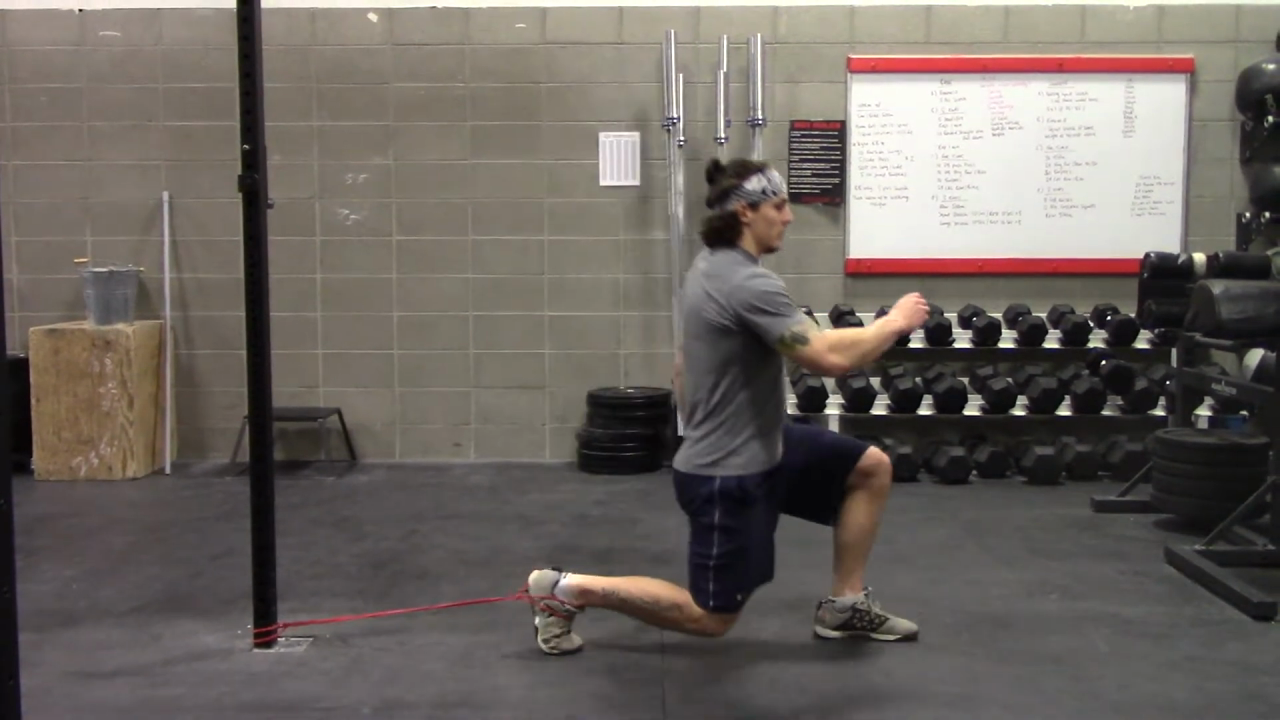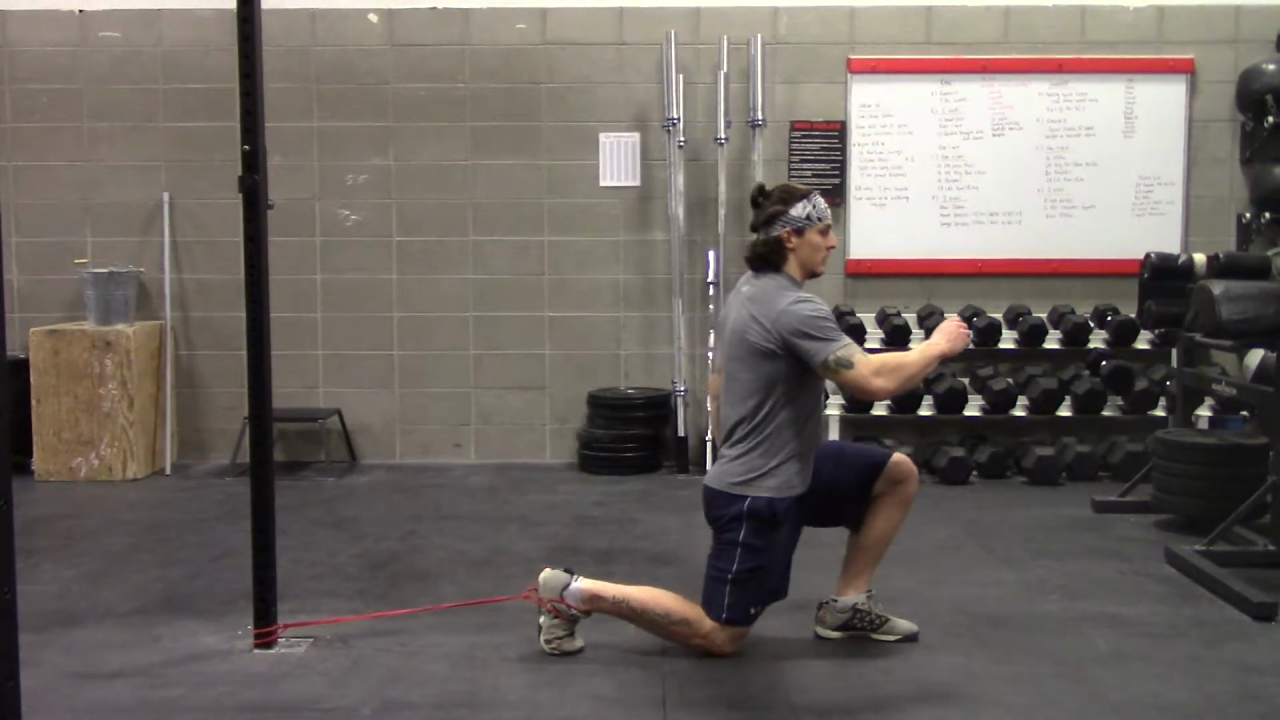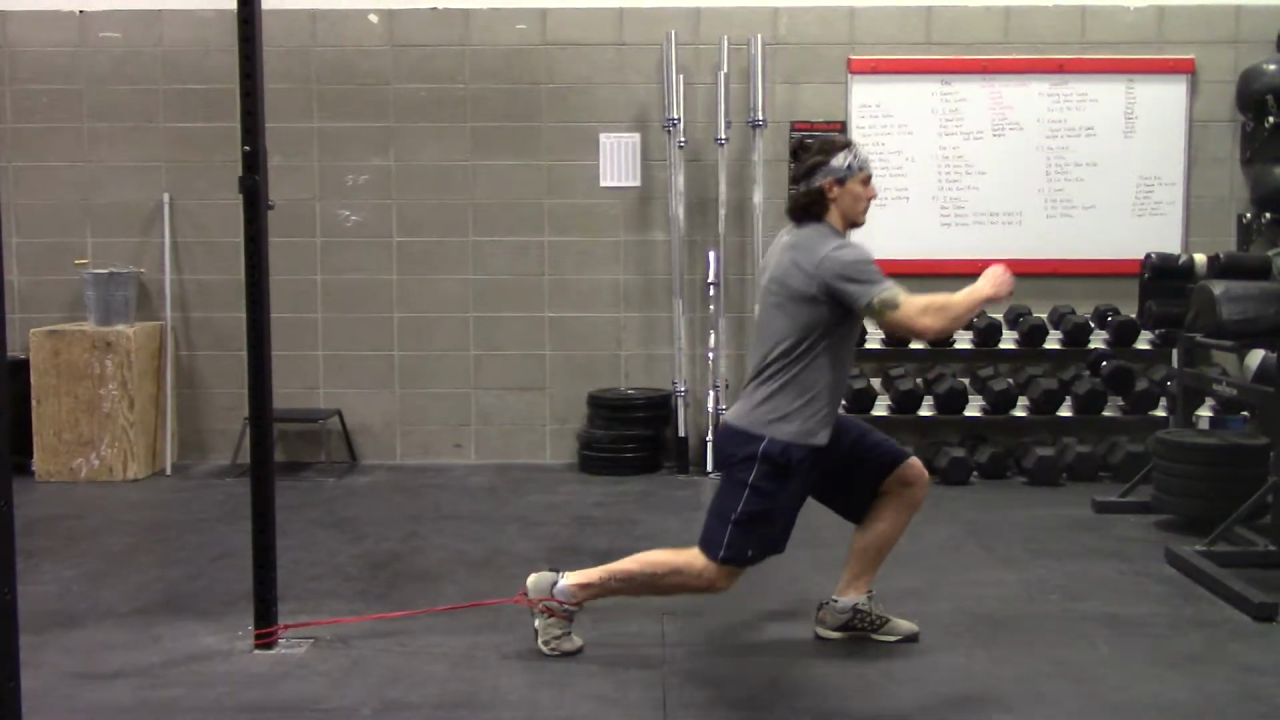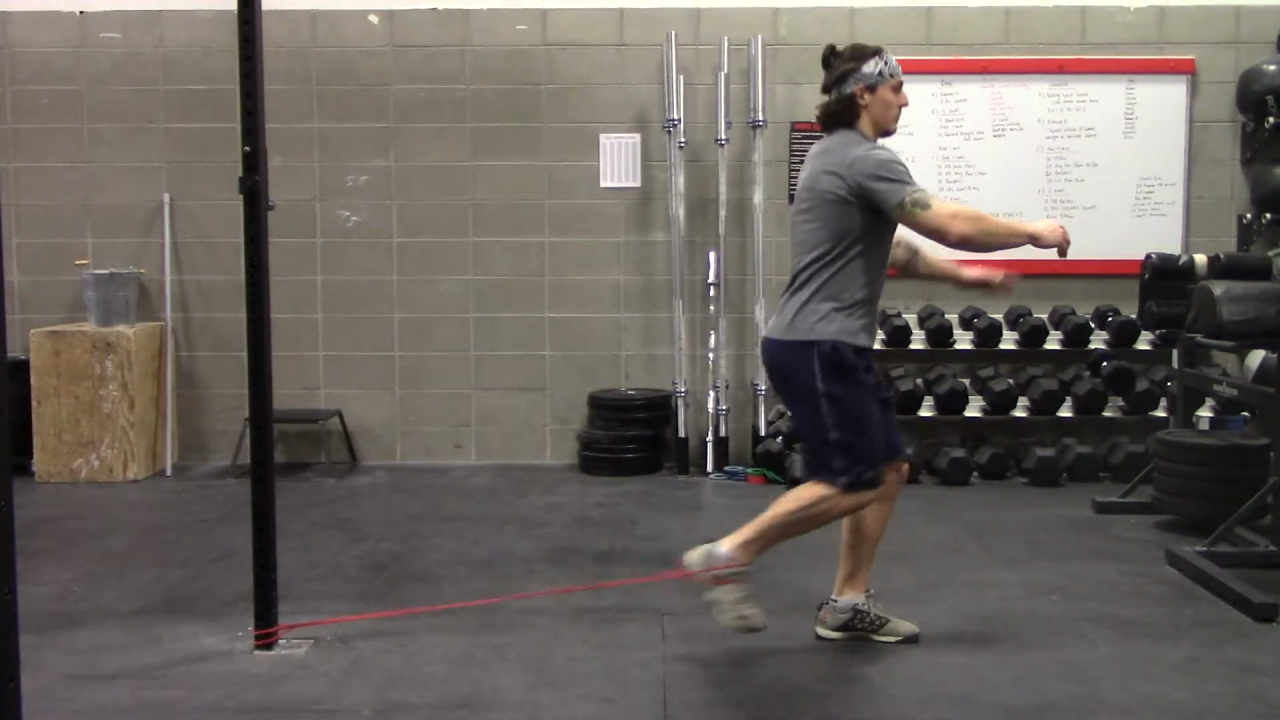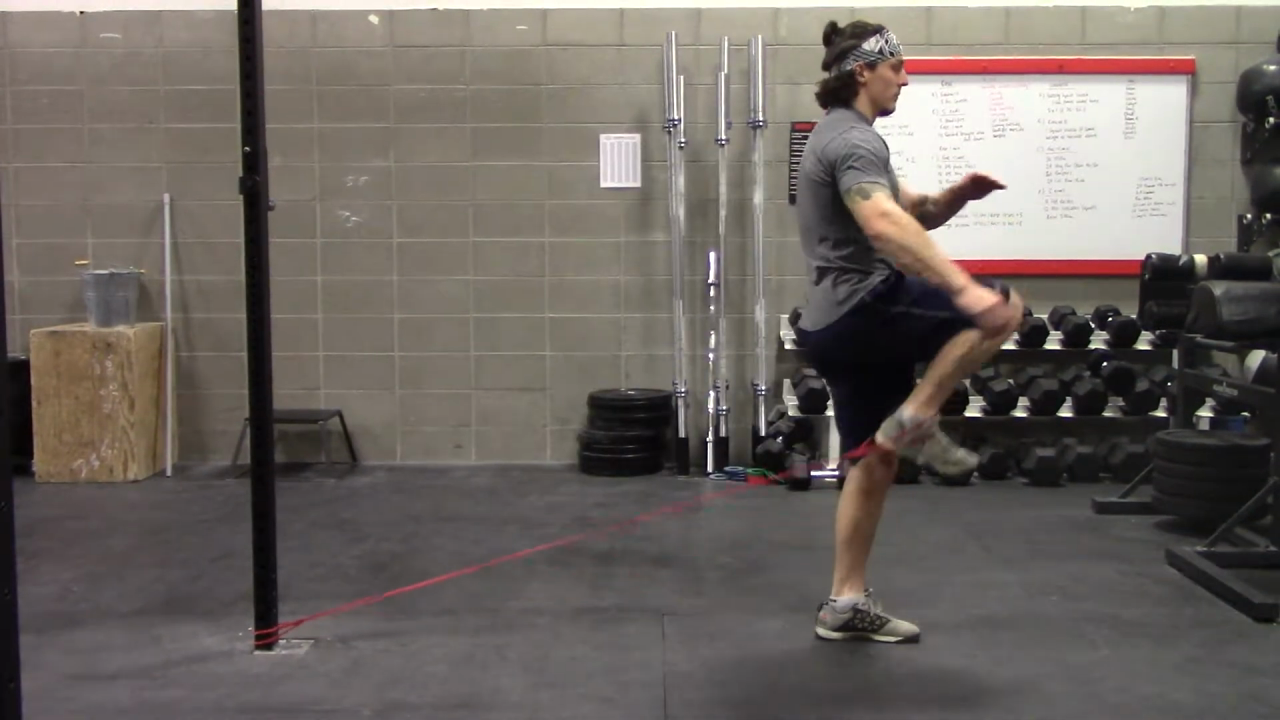
dt=0.3s
person 1, frame 1
left shoulder: (710, 269)
right shoulder: (748, 284)
left elbow: (686, 367)
right elbow: (830, 357)
right wrist: (895, 322)
left hip: (756, 448)
right hip: (729, 475)
left knee: (871, 469)
right knee: (710, 618)
left ankle: (845, 603)
right ankle: (564, 590)
person 1, frame 2
left shoulder: (749, 292)
right shoulder: (793, 309)
left elbow: (719, 387)
right elbow: (875, 382)
left wrist: (733, 453)
right wrist: (937, 346)
left hip: (781, 470)
right hip: (757, 496)
left knee: (899, 474)
right knee: (720, 635)
left ankle: (847, 605)
right ankle: (573, 592)
person 1, frame 3
left shoulder: (799, 243)
right shoulder: (833, 255)
right elbow: (920, 322)
left wrist: (821, 400)
right wrist: (982, 293)
left hip: (803, 426)
right hip: (770, 441)
left knee: (907, 480)
right knee: (714, 570)
left ankle: (848, 606)
right ankle: (561, 592)
person 1, frame 4
left shoulder: (839, 155)
right shoulder: (863, 159)
left elbow: (884, 248)
right elbow: (951, 226)
left wrist: (961, 275)
right wrist: (1035, 232)
left hip: (826, 344)
right hip: (817, 348)
left knee: (888, 472)
right knee: (852, 485)
left ankle: (847, 604)
right ankle: (727, 557)
person 1, frame 5
left shoulder: (844, 136)
right shoulder: (853, 138)
left elbow: (908, 215)
right elbow: (886, 226)
left wrist: (954, 196)
right wrist: (962, 291)
left hip: (840, 325)
right hip: (863, 309)
left knee: (875, 464)
right knee: (1000, 308)
left ankle: (846, 606)
right ankle: (915, 417)
